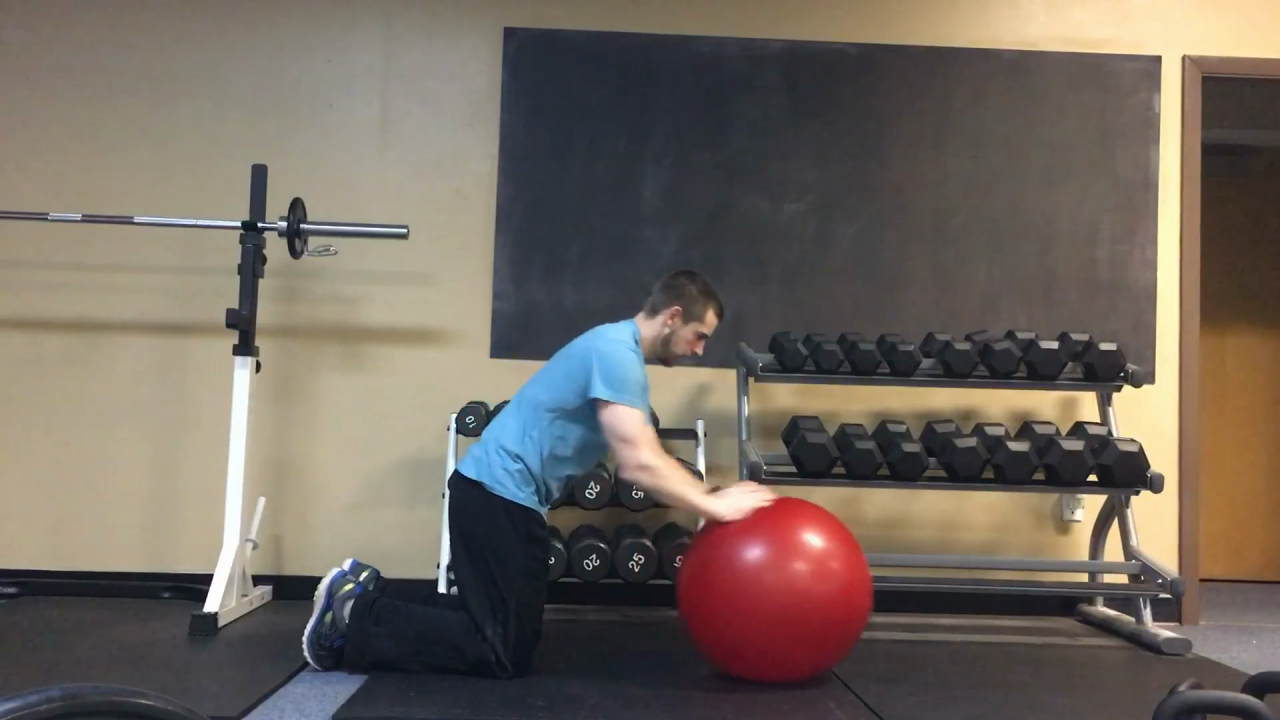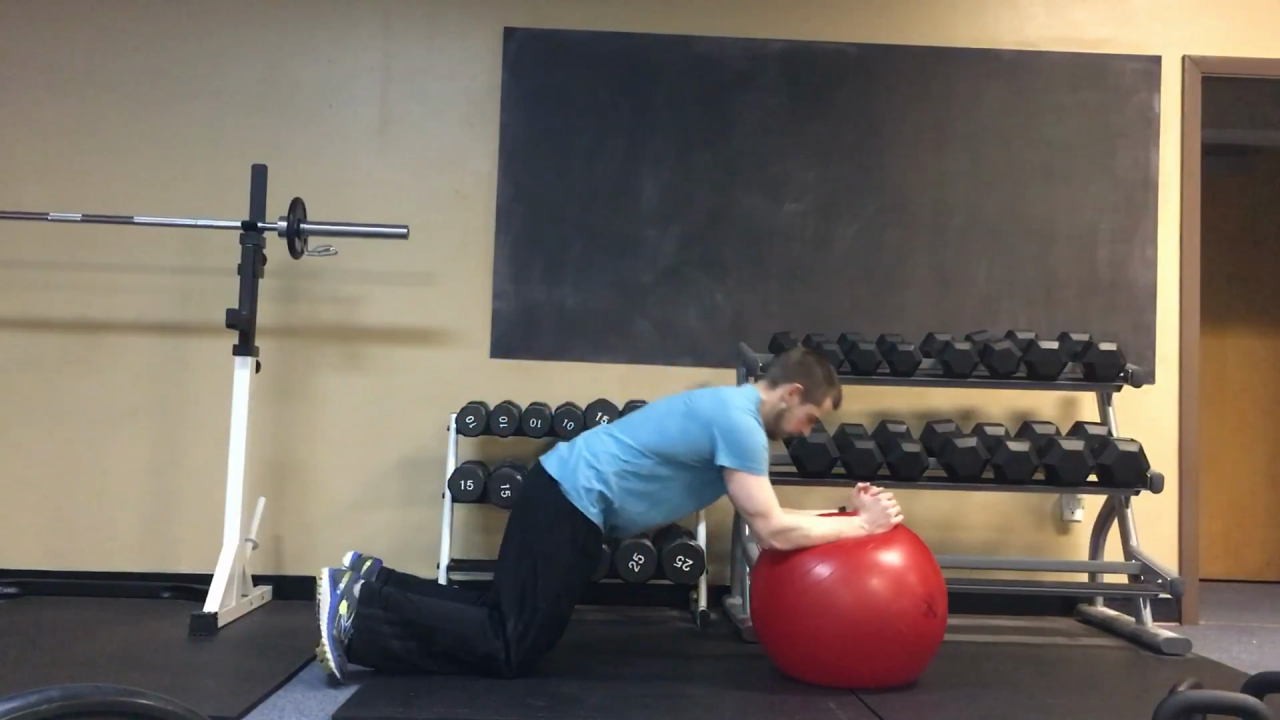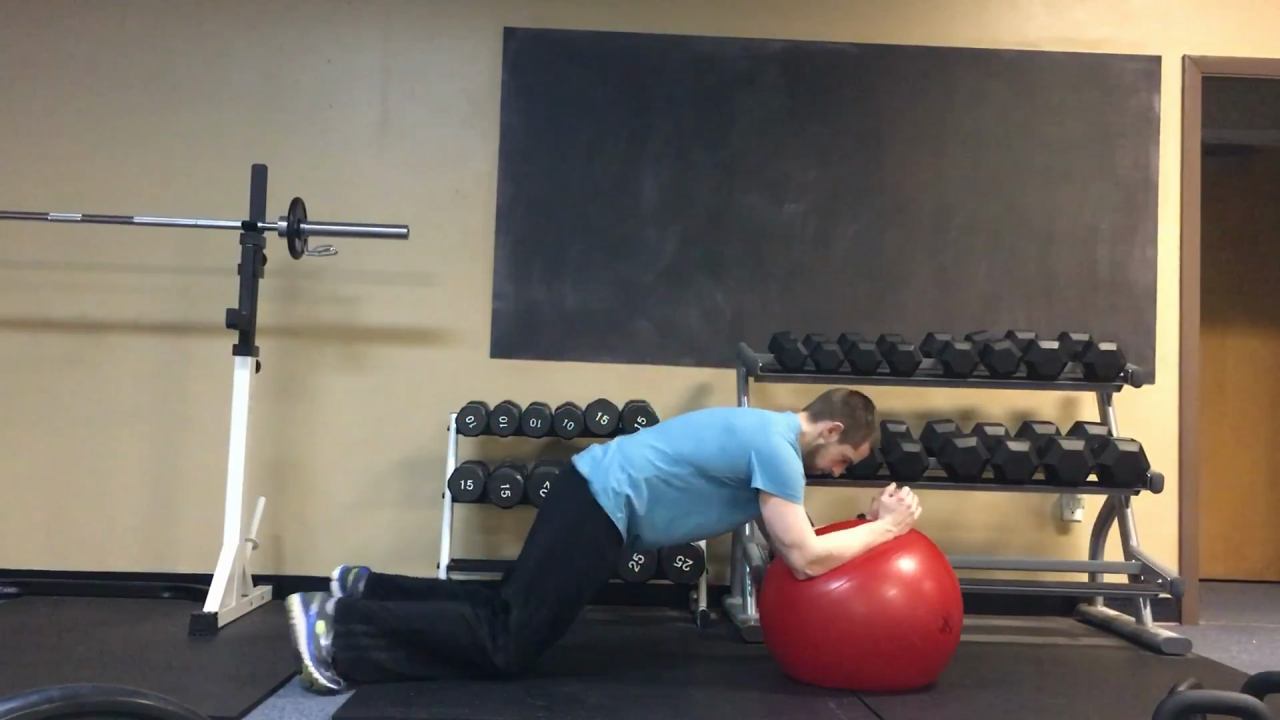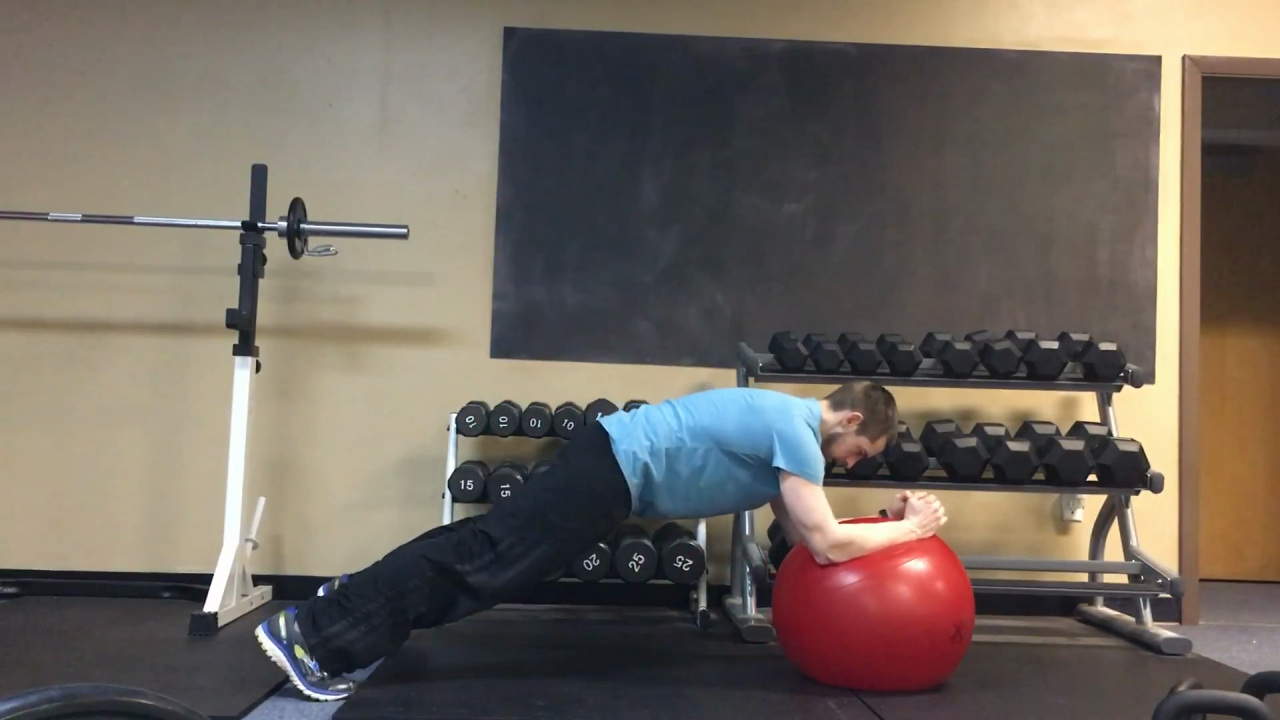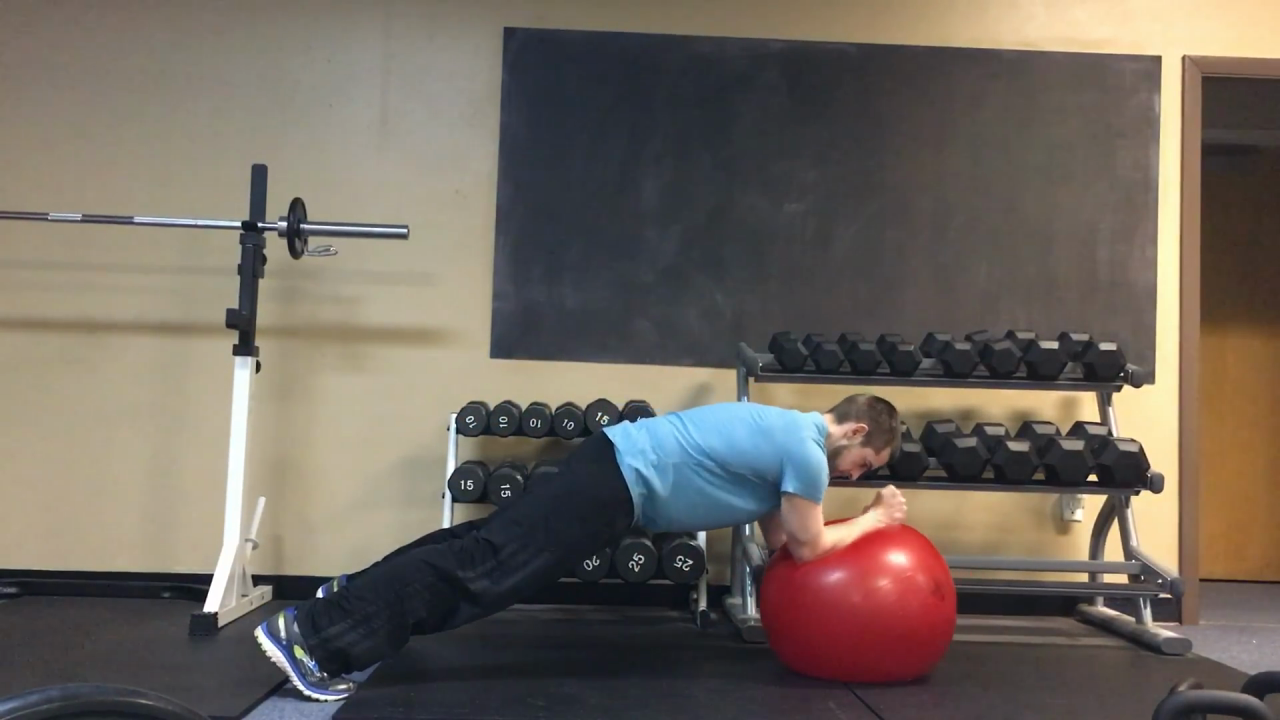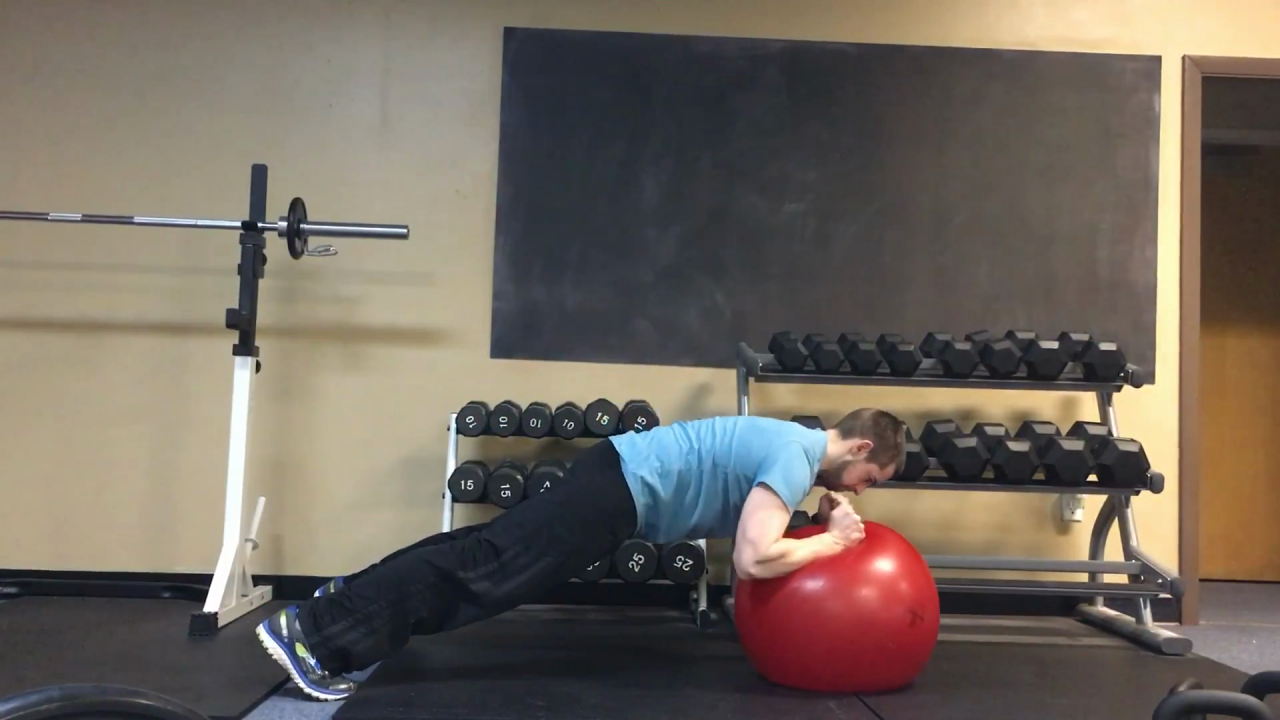
dt=0.7s
person 1, frame 1
left shoulder: (622, 351)
right shoulder: (617, 353)
left elbow: (653, 456)
right elbow: (638, 465)
left wrist: (714, 497)
right wrist: (715, 508)
left hip: (495, 489)
right hip: (500, 492)
left knee: (501, 625)
right knee: (505, 651)
left ankle: (367, 593)
right ankle: (354, 620)
person 1, frame 2
left shoulder: (734, 410)
right shoulder: (738, 421)
left elbow: (766, 518)
right elbow: (771, 531)
left wrist: (844, 513)
right wrist: (862, 524)
left hip: (562, 490)
right hip: (571, 500)
left knee: (505, 621)
right knee: (509, 647)
left ankle: (369, 586)
right ankle: (358, 617)
person 1, frame 3
left shoulder: (769, 432)
right shoulder: (779, 447)
left elbow: (788, 541)
right elbow: (804, 560)
left wrist: (868, 521)
right wrist: (886, 528)
left hip: (591, 493)
right hip: (602, 505)
left knee: (504, 615)
right knee: (505, 639)
left ankle: (365, 593)
right ankle: (337, 627)
person 1, frame 4
left shoulder: (786, 423)
right shoulder: (796, 432)
left elbow: (799, 530)
right elbow: (826, 545)
left wrist: (889, 518)
right wrist: (909, 531)
left hip: (610, 461)
right hip: (614, 469)
left knee: (483, 548)
right knee: (482, 560)
left ankle: (346, 602)
right ankle: (309, 633)
person 1, frame 5
left shoulder: (787, 432)
right shoulder: (806, 450)
left elbow: (781, 536)
right elbow: (809, 550)
left wrist: (865, 517)
right wrist: (876, 520)
left hip: (611, 463)
right hip: (617, 484)
left knee: (481, 549)
right knee: (481, 569)
left ankle: (349, 598)
right ankle: (309, 635)
person 1, frame 6
left shoulder: (792, 445)
right shoulder: (795, 459)
left elbow: (756, 535)
right elbow: (754, 559)
left wrist: (824, 518)
right wrist: (832, 541)
left hip: (614, 477)
right hip: (617, 490)
left knee: (482, 553)
right knee: (480, 571)
left ankle: (345, 598)
right ankle: (307, 630)
